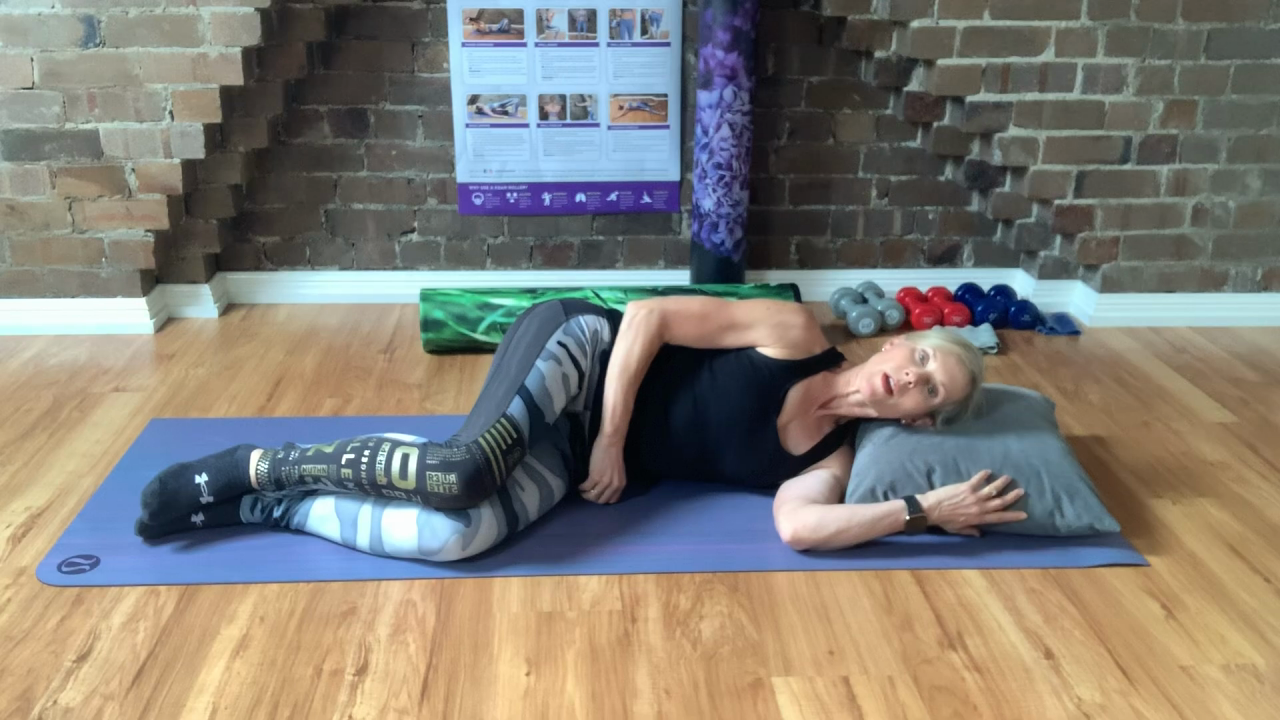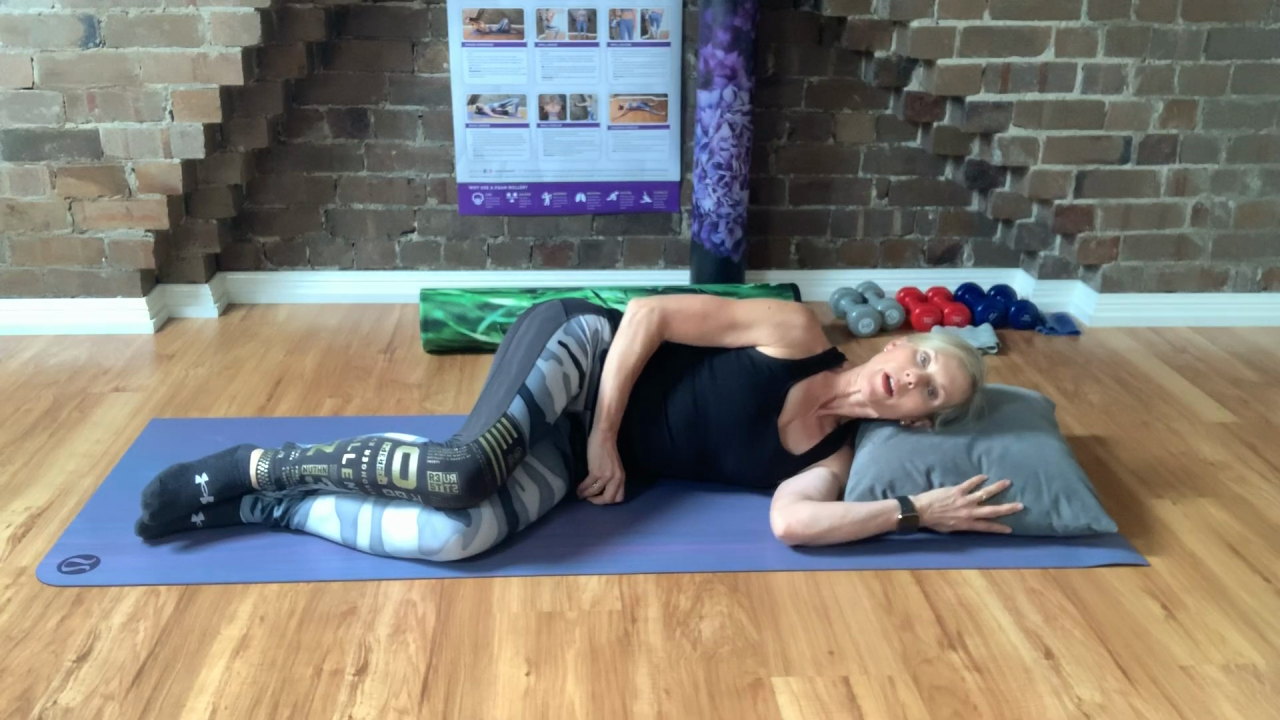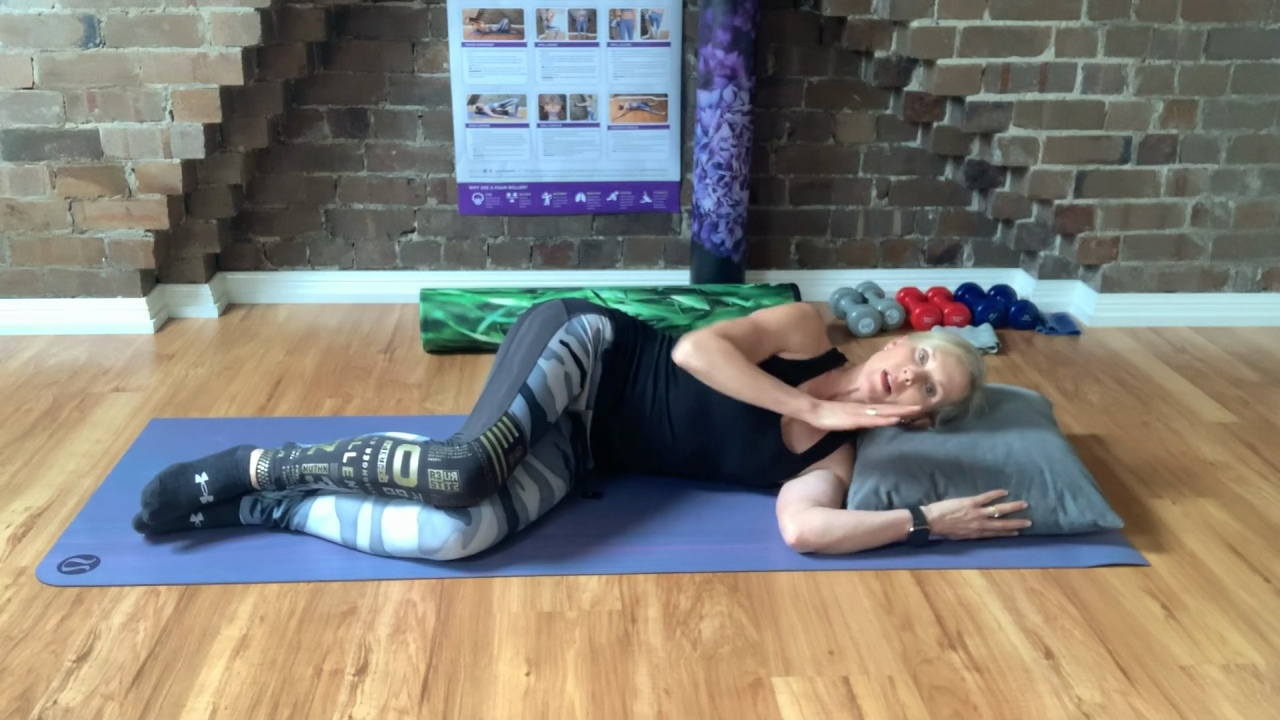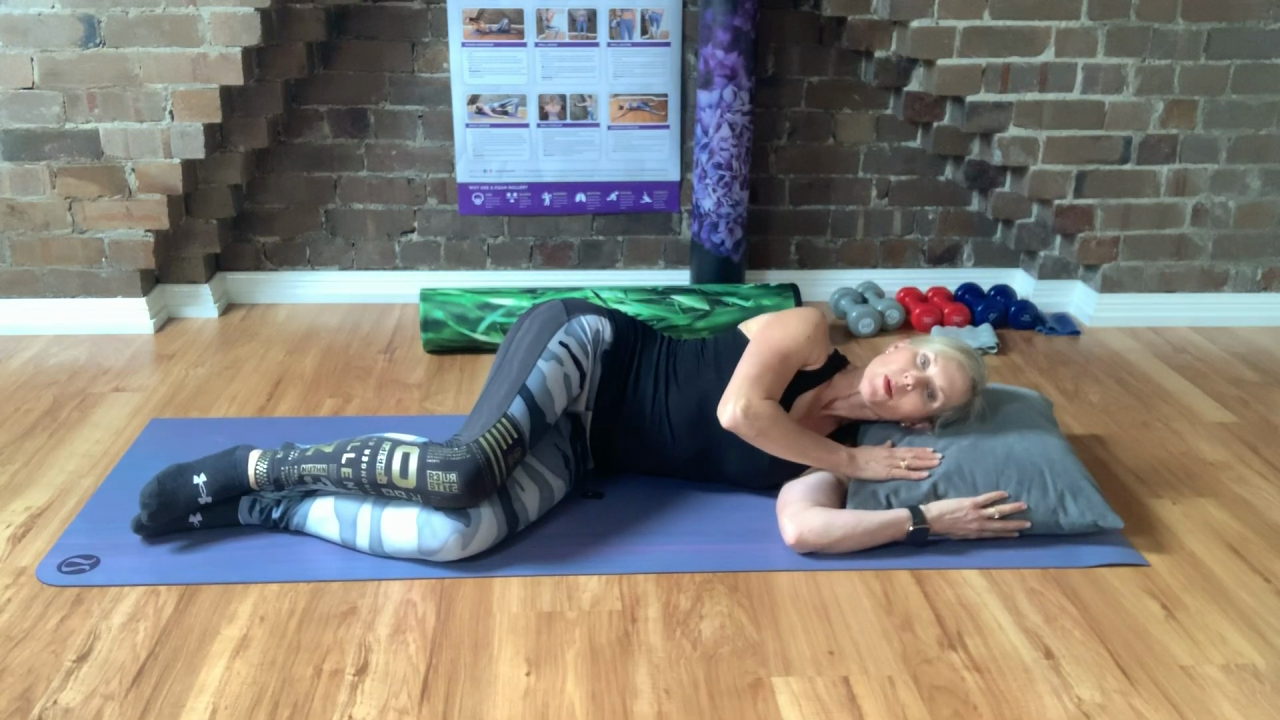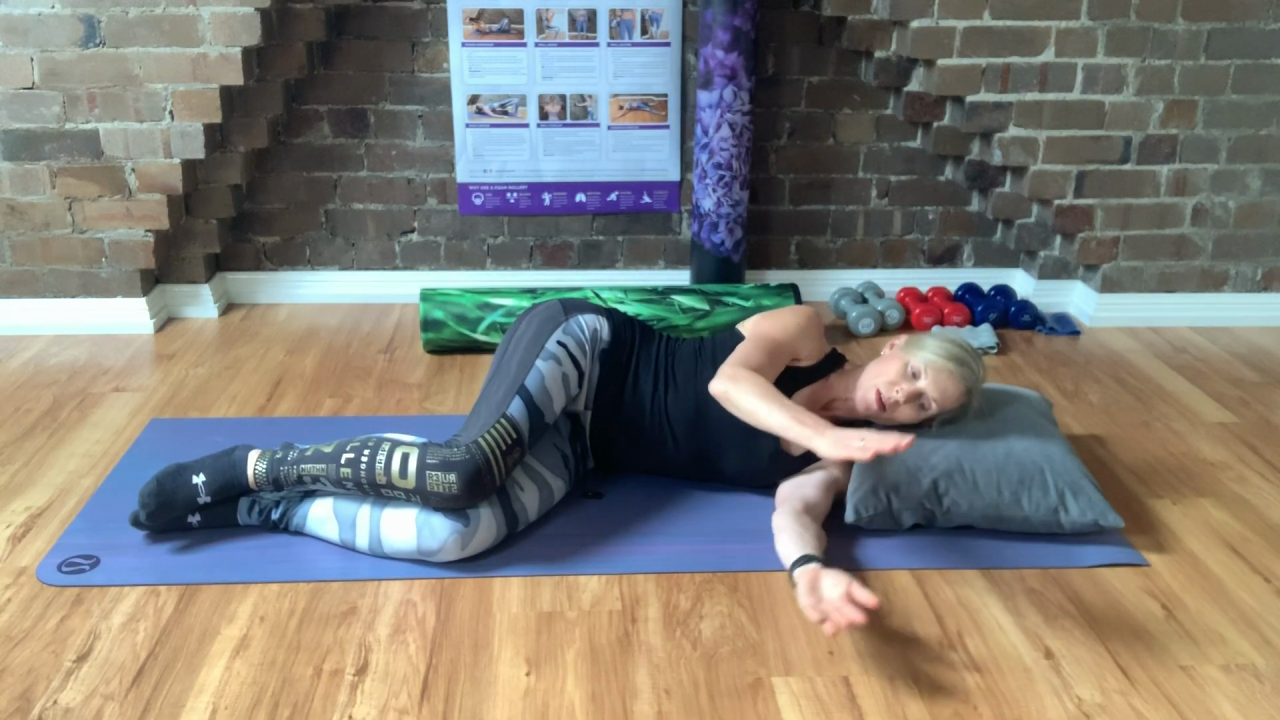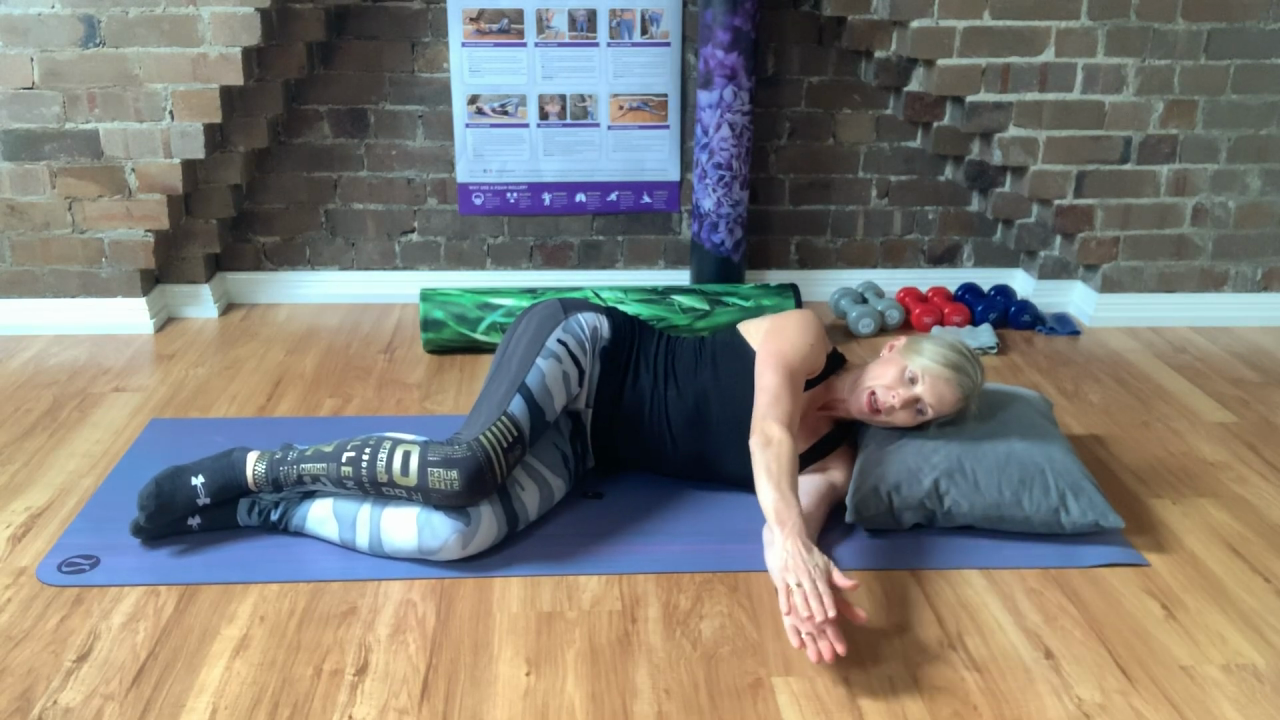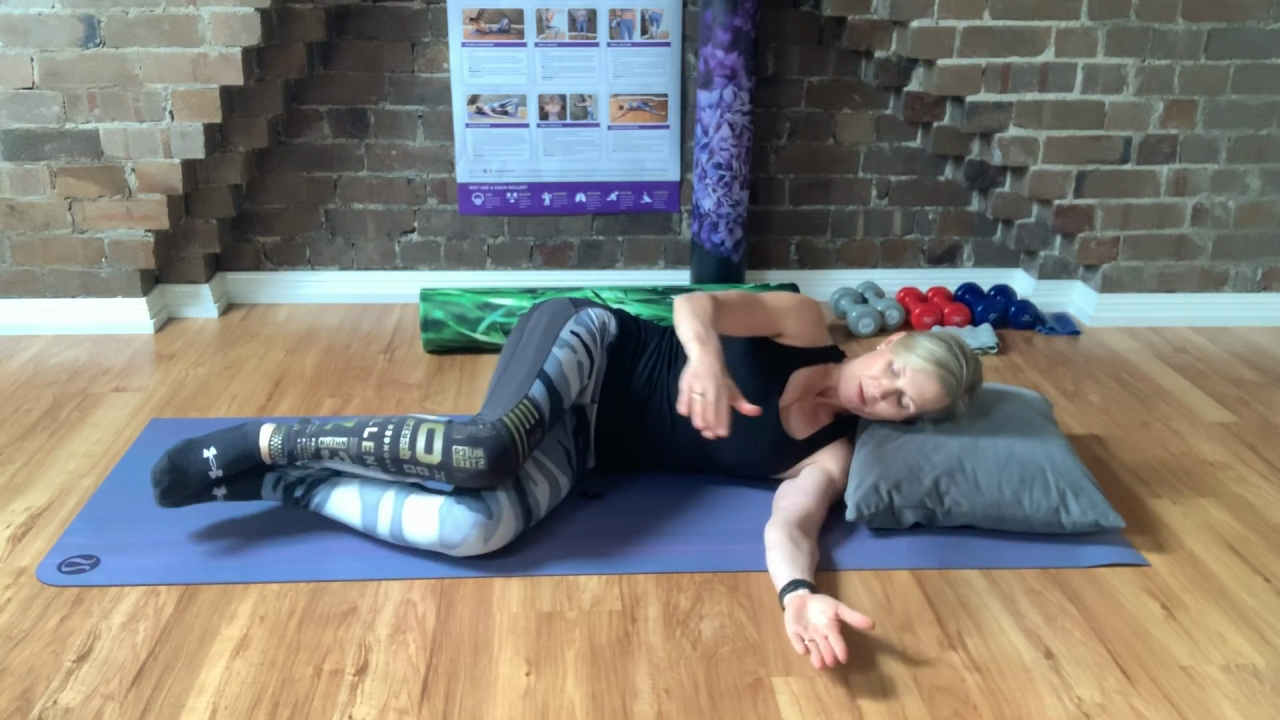
dt=0.7s
person 1, frame 1
left shoulder: (831, 458)
right shoulder: (794, 331)
left elbow: (800, 528)
right elbow: (650, 315)
left wrist: (927, 510)
right wrist: (614, 433)
left hip: (575, 459)
right hip: (578, 352)
left knee: (458, 532)
right knee: (460, 473)
left ankle: (260, 501)
right ankle: (248, 465)
person 1, frame 2
left shoulder: (831, 456)
right shoulder: (795, 330)
left elbow: (794, 522)
right elbow: (649, 311)
left wrist: (922, 510)
right wrist: (605, 431)
left hip: (571, 459)
right hip: (579, 352)
left knee: (462, 533)
right knee: (463, 473)
left ankle: (263, 503)
right ankle: (250, 466)
person 1, frame 3
left shoulder: (831, 456)
right shoulder: (807, 330)
left elbow: (804, 530)
right elbow: (693, 344)
left wrist: (929, 520)
right wrist: (816, 405)
left hip: (582, 452)
right hip: (582, 349)
left knee: (462, 530)
right knee: (464, 470)
left ankle: (263, 506)
right ankle: (252, 464)
person 1, frame 4
left shoulder: (828, 454)
right shoulder: (810, 334)
left elbow: (804, 530)
right elbow: (738, 410)
left wrist: (929, 517)
right wrist: (857, 462)
left hip: (582, 449)
right hip: (580, 348)
left knee: (462, 533)
right knee: (463, 473)
left ankle: (263, 507)
right ankle: (247, 467)
person 1, frame 5
left shoulder: (828, 464)
right shoulder: (807, 333)
left elbow: (793, 515)
right elbow: (728, 380)
left wrist: (812, 573)
right wrist: (830, 432)
left hip: (581, 449)
right hip: (580, 348)
left knee: (458, 532)
right knee: (461, 471)
left ankle: (263, 506)
right ankle: (246, 465)
person 1, frame 6
left shoulder: (836, 460)
right shoulder: (807, 334)
left elbow: (795, 514)
right elbow: (765, 432)
left wrist: (797, 584)
right wrist: (796, 546)
left hip: (582, 447)
right hip: (581, 347)
left knee: (464, 531)
right knee: (464, 469)
left ankle: (262, 510)
right ankle: (248, 468)
person 1, frame 7
left shoulder: (833, 454)
right shoulder: (806, 326)
left elbow: (788, 521)
right elbow: (697, 304)
left wrist: (799, 595)
right wrist: (703, 356)
left hip: (588, 445)
right hip: (586, 342)
left knee: (482, 524)
right knee: (485, 449)
left ankle: (287, 486)
right ankle: (261, 442)
